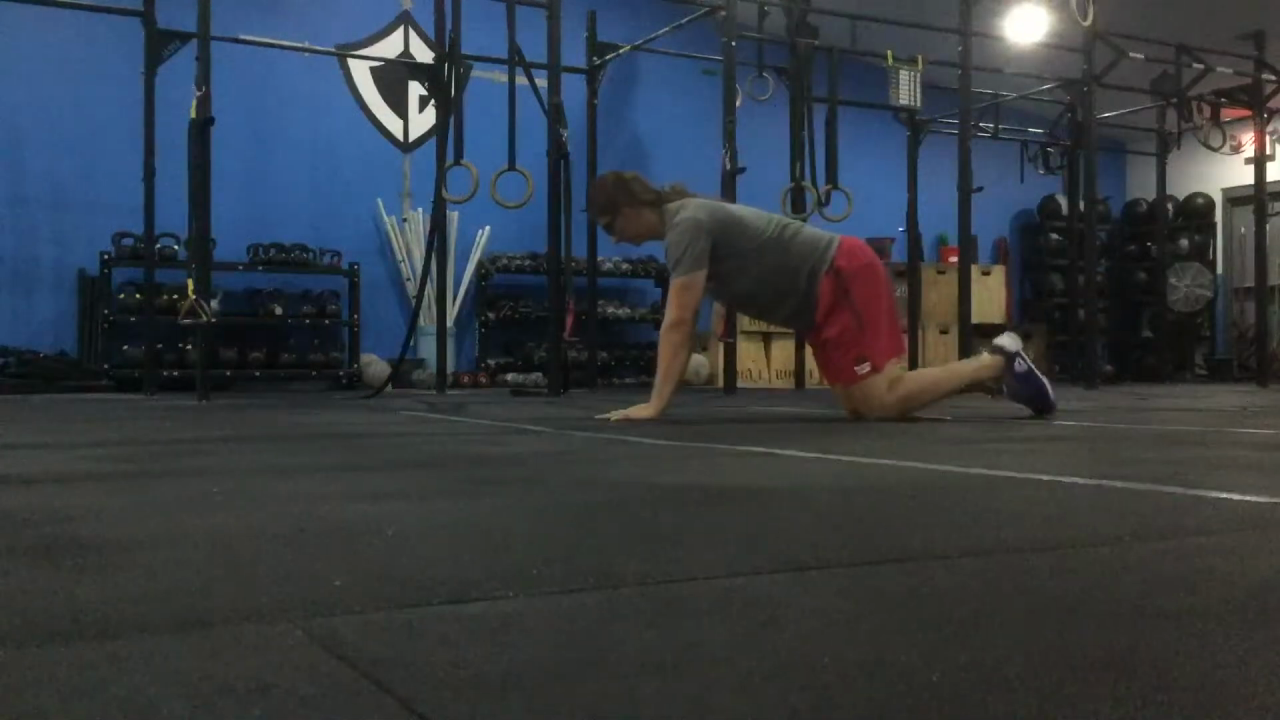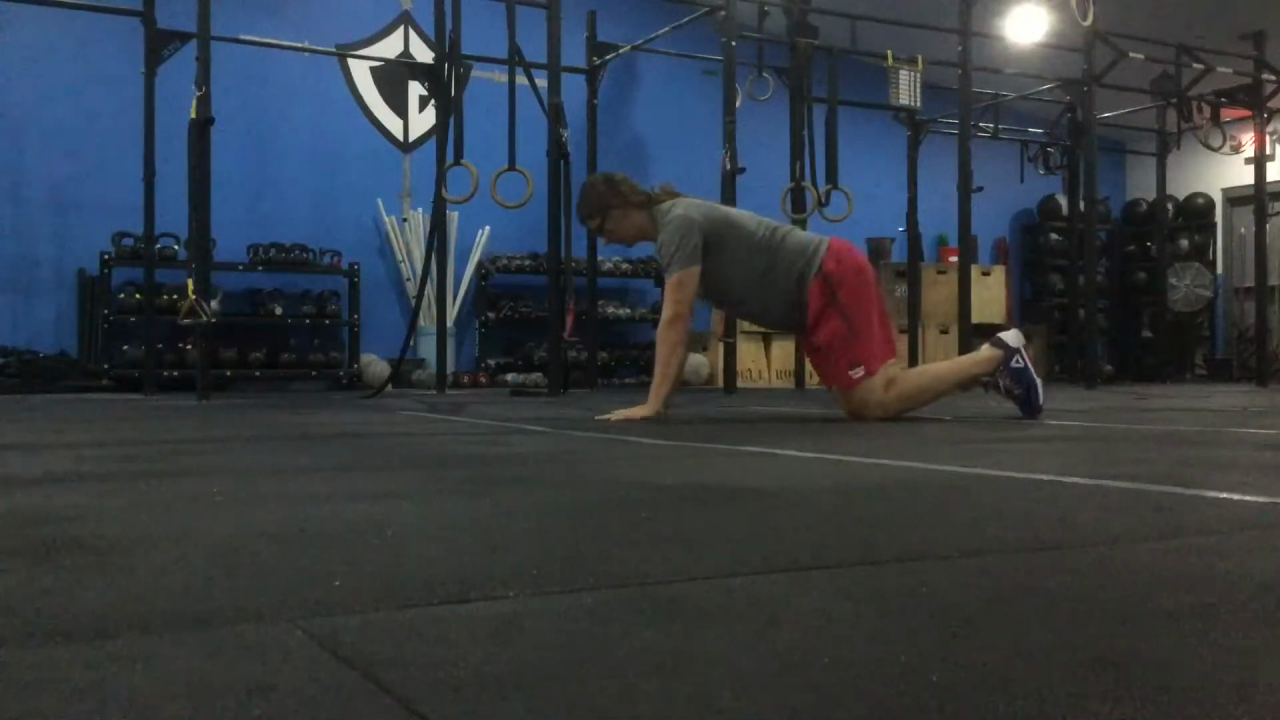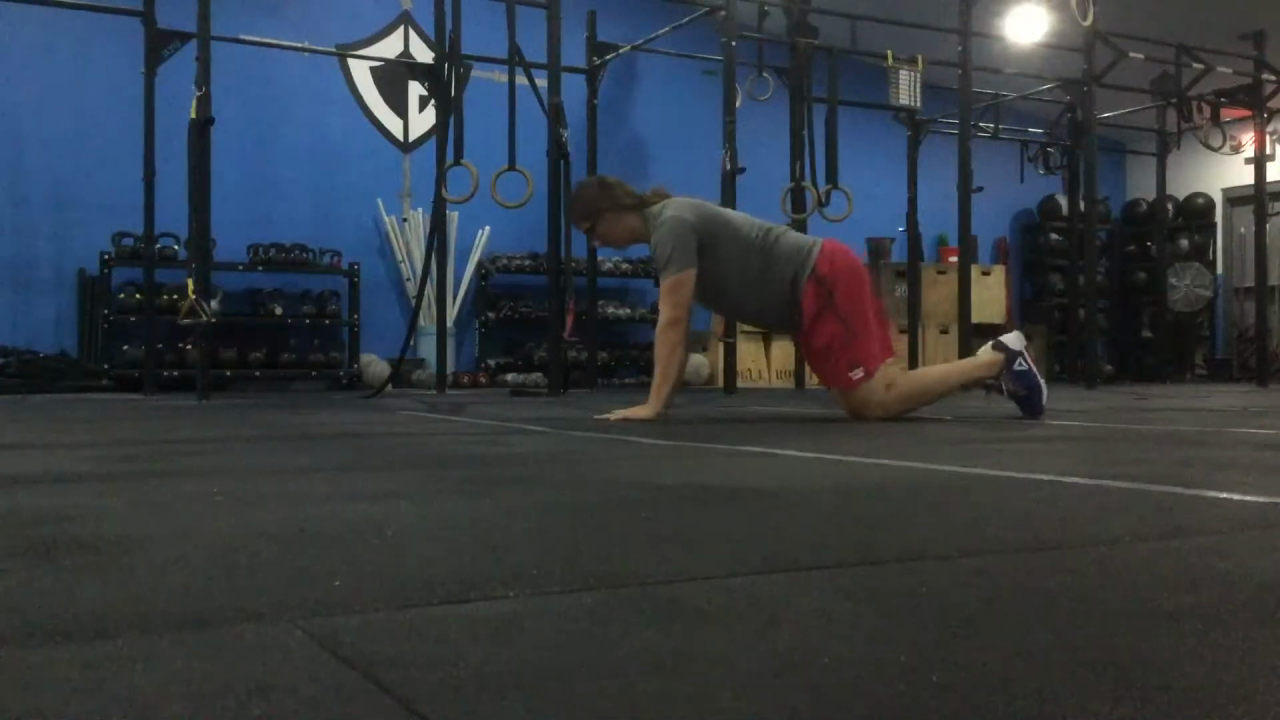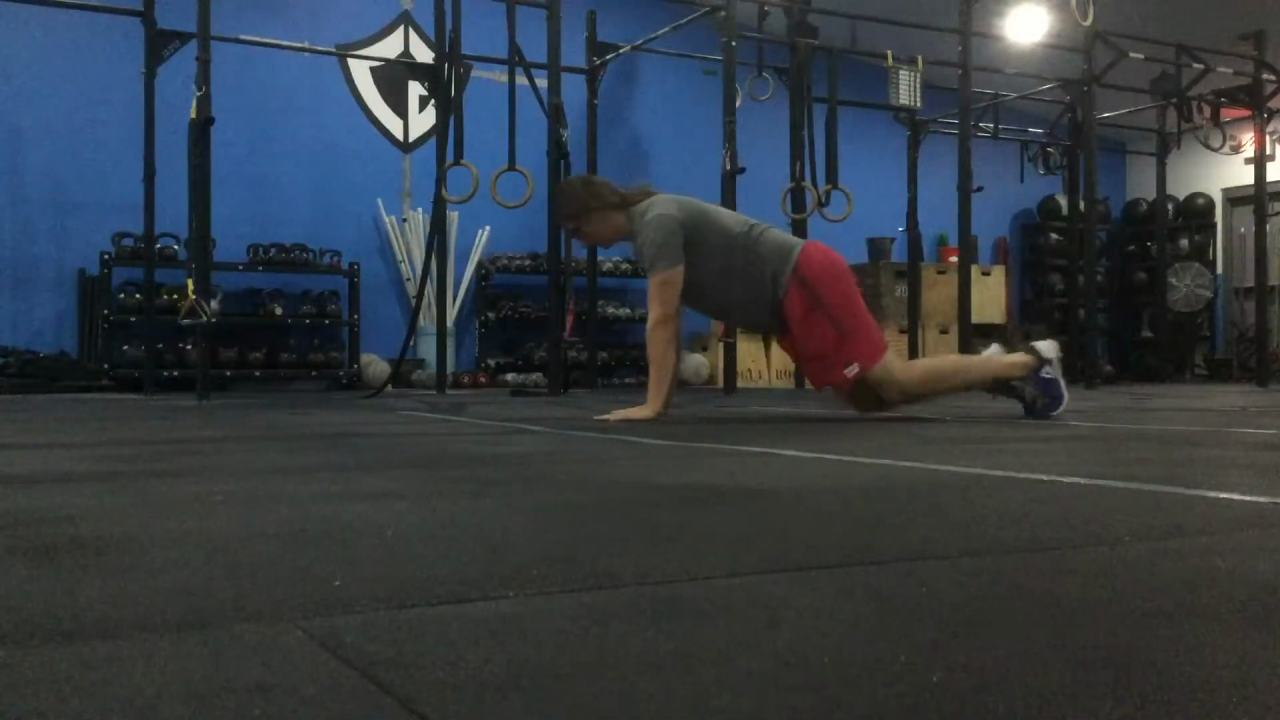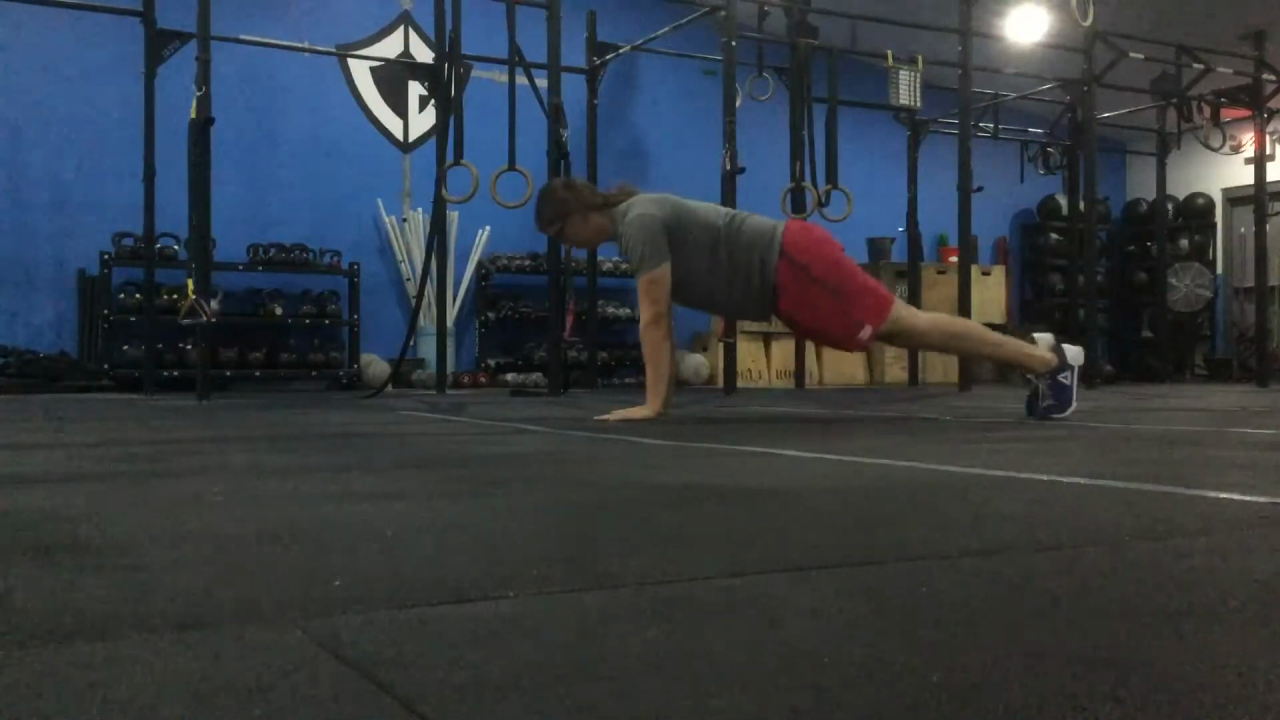
dt=0.3s
person 1, frame 1
left shoulder: (686, 225)
right shoulder: (689, 222)
left elbow: (678, 323)
right elbow: (688, 322)
left wrist: (654, 405)
right wrist: (662, 397)
left hip: (843, 276)
right hip: (828, 290)
left knee: (880, 401)
right knee: (861, 403)
left ankle: (999, 360)
right ankle: (991, 370)
person 1, frame 2
left shoulder: (677, 223)
right shoulder: (680, 223)
left elbow: (675, 319)
right elbow: (682, 320)
left wrist: (652, 404)
right wrist: (661, 396)
left hip: (833, 279)
right hip: (821, 290)
left knee: (876, 403)
right knee: (862, 402)
left ankle: (998, 355)
right ankle: (988, 367)
person 1, frame 3
left shoulder: (671, 225)
right shoulder: (668, 225)
left elbow: (673, 321)
right elbow: (677, 322)
left wrist: (653, 405)
right wrist: (663, 397)
left hip: (824, 279)
right hip: (816, 287)
left knee: (878, 402)
right knee: (867, 397)
left ankle: (1001, 358)
right ankle: (988, 364)
person 1, frame 4
left shoulder: (656, 223)
right shoulder: (654, 223)
left elbow: (662, 320)
right elbow: (666, 322)
left wrist: (652, 405)
right wrist: (660, 397)
left hip: (805, 282)
right hip: (796, 292)
left knee: (891, 383)
right knee: (870, 391)
left ankle: (1028, 362)
right ankle: (994, 369)
person 1, frame 5
left shoulder: (638, 223)
right shoulder: (637, 220)
left elbow: (654, 320)
right elbow: (661, 320)
left wrist: (652, 404)
right wrist: (662, 396)
left hip: (795, 261)
right hip: (787, 273)
left knee: (911, 326)
right knee: (900, 330)
left ankle: (1050, 361)
right ankle: (1029, 350)
